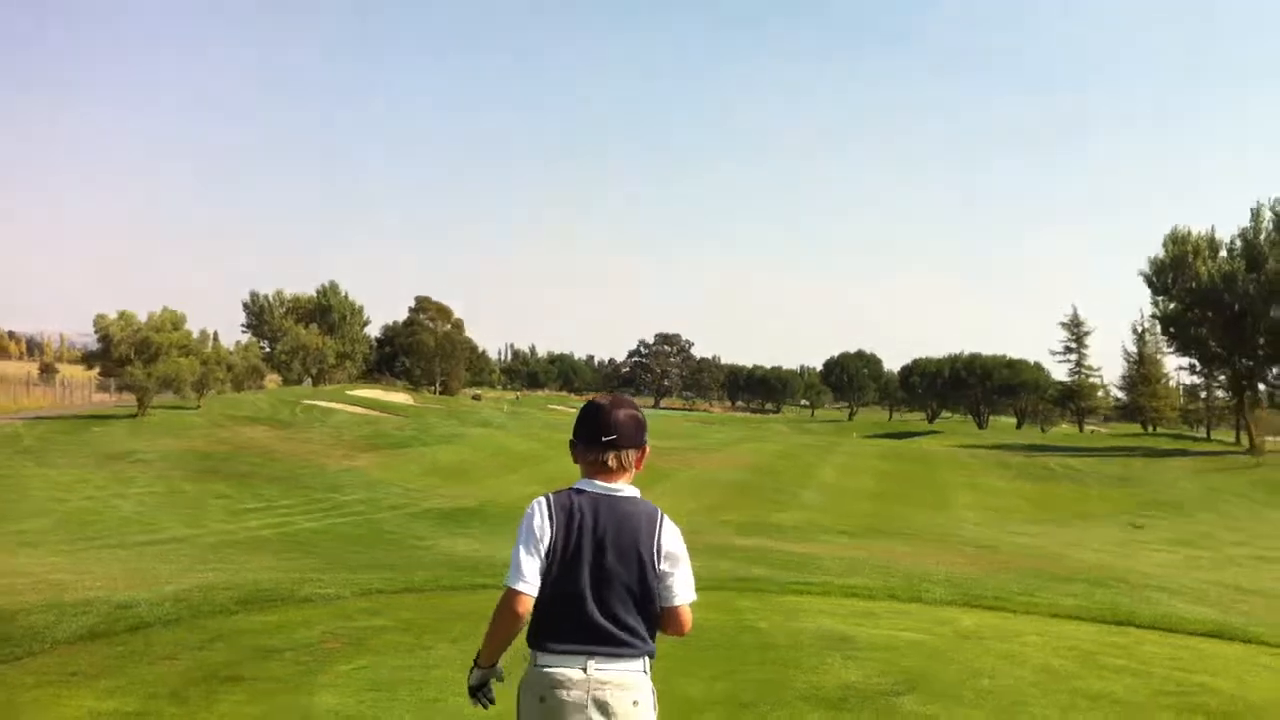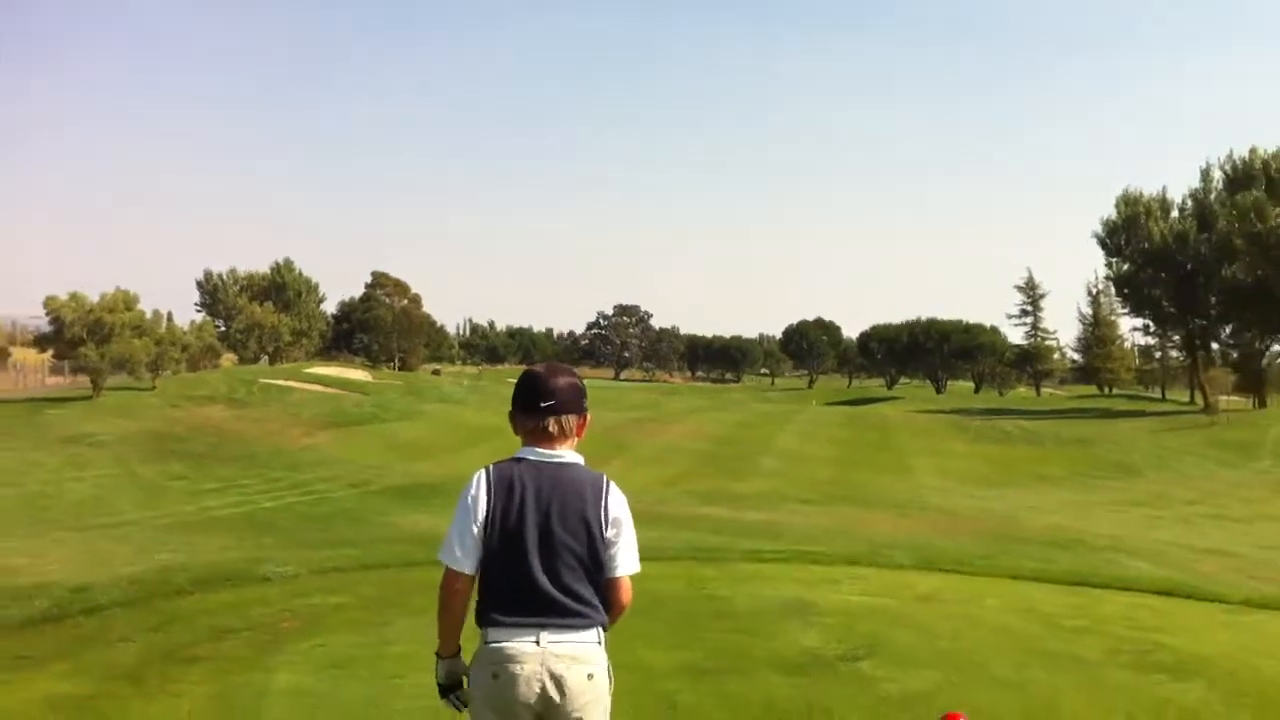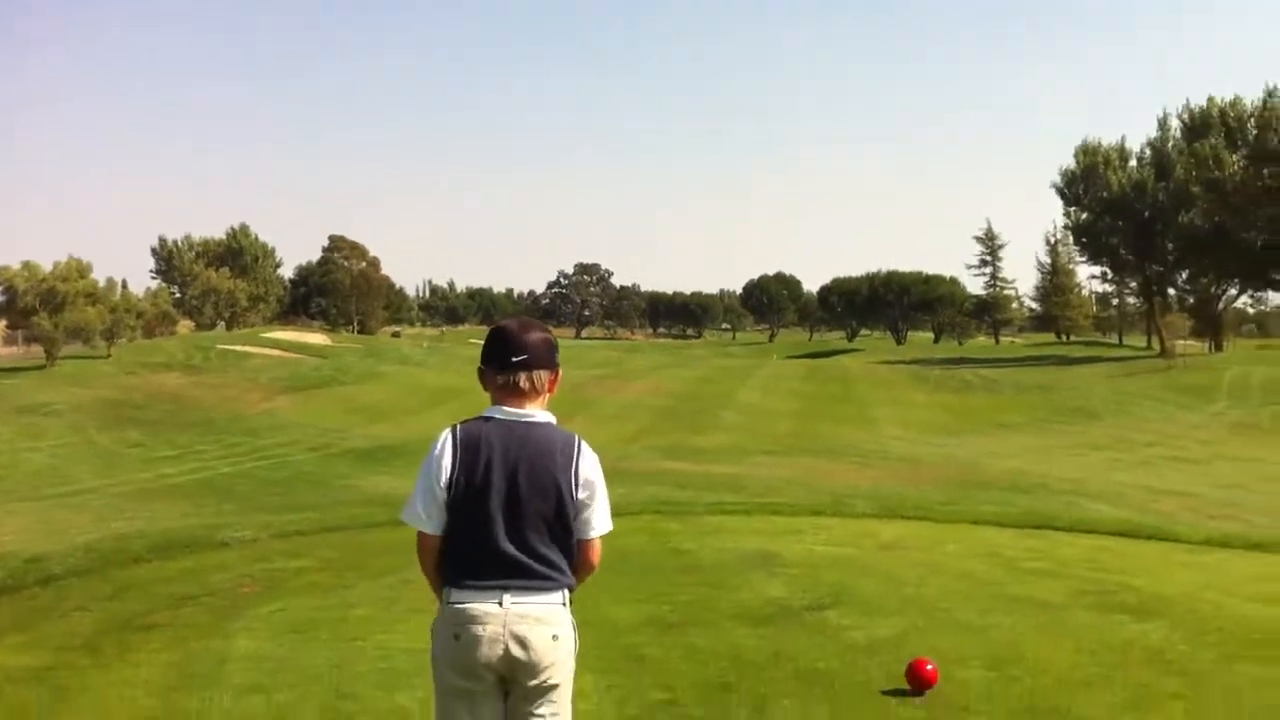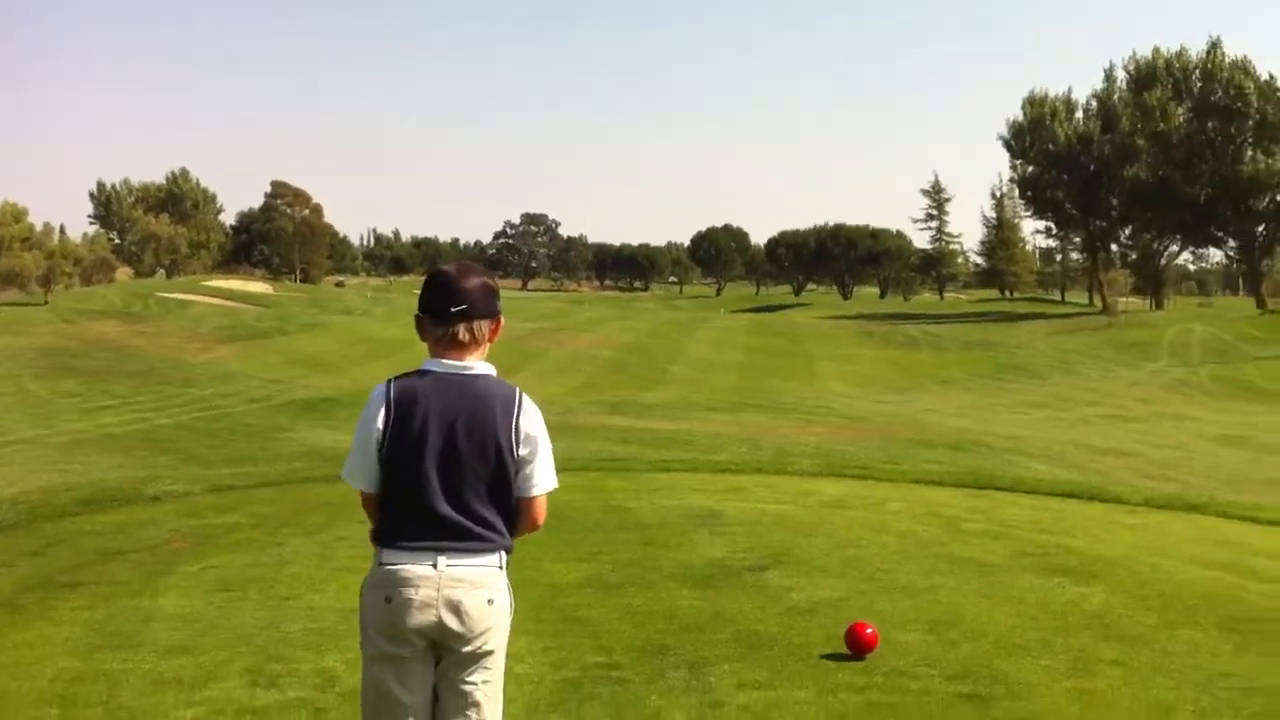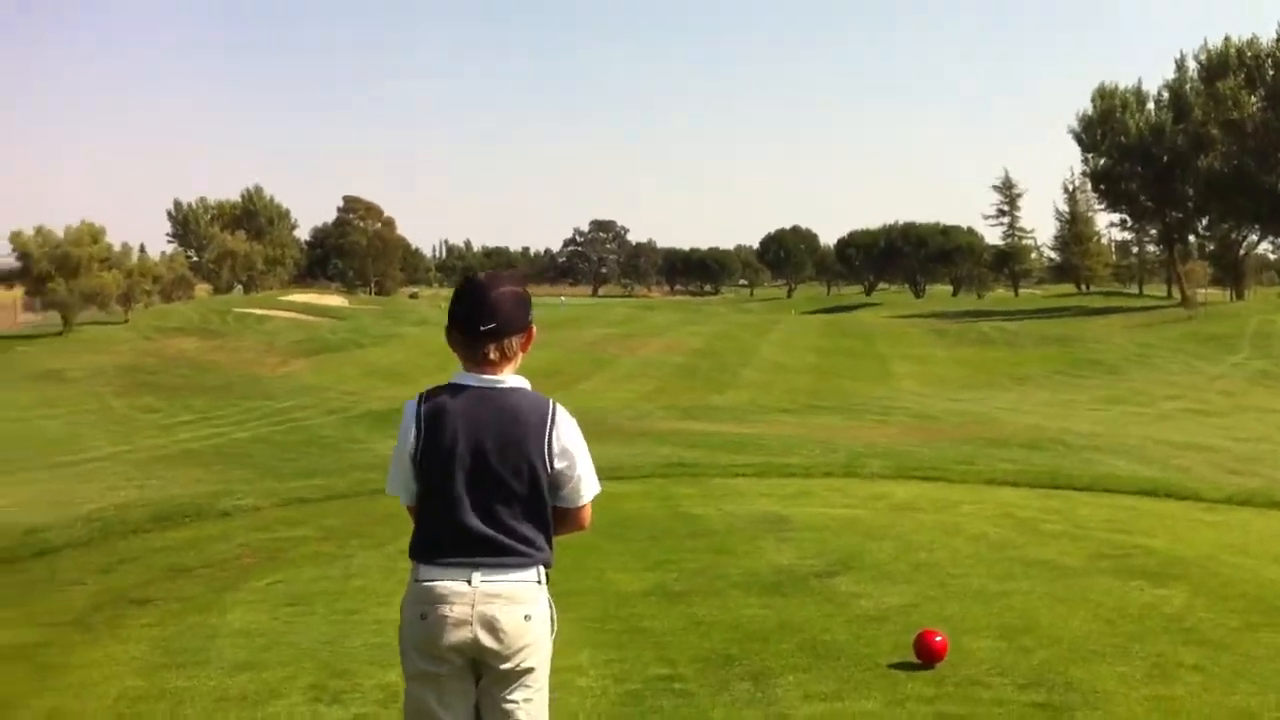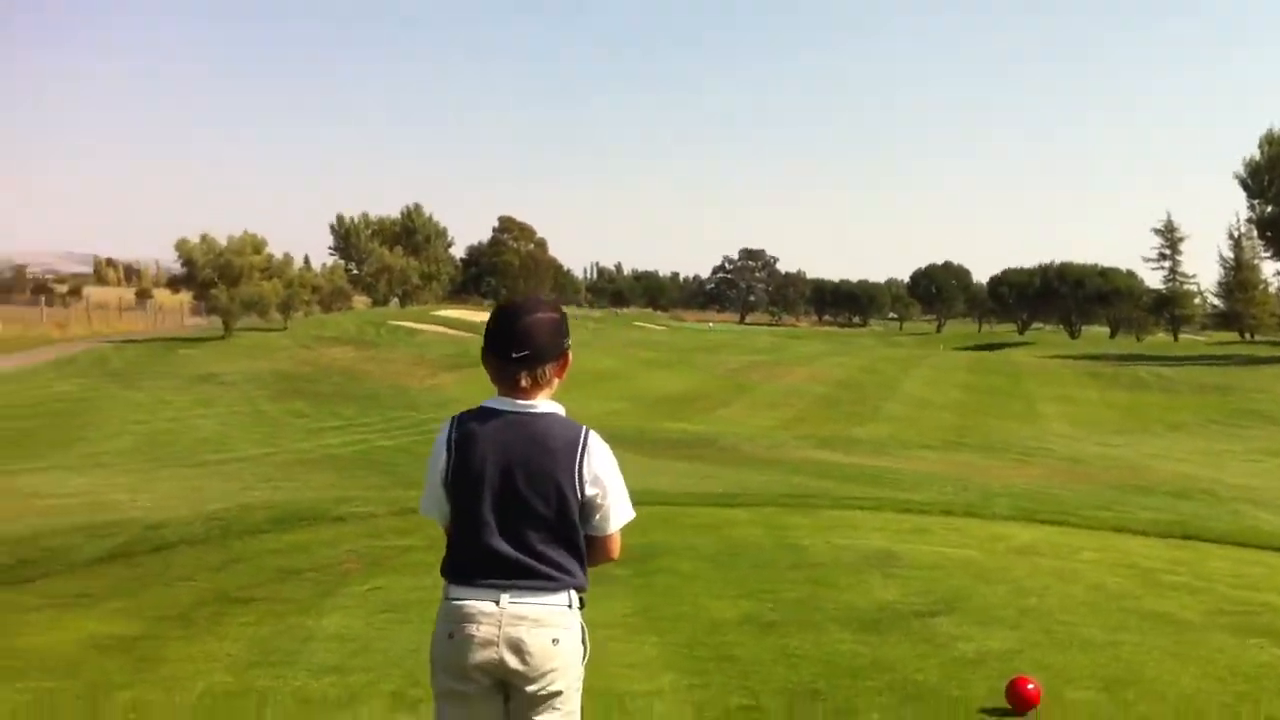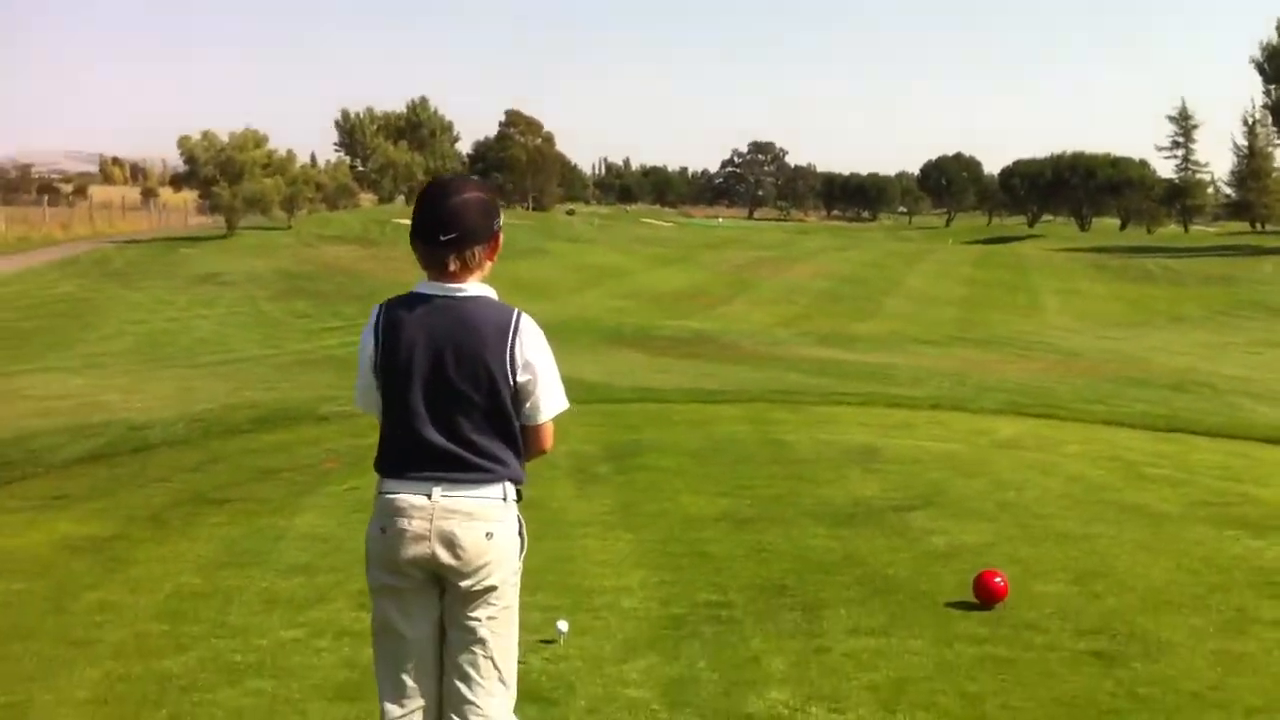
dt=0.4s
person 1, frame 1
left shoulder: (546, 511)
right shoulder: (658, 527)
left elbow: (518, 605)
right elbow: (680, 622)
left wrist: (485, 662)
left hip: (553, 680)
right hip: (627, 686)
person 1, frame 2
left shoulder: (487, 484)
right shoulder: (605, 493)
left elbow: (457, 583)
right elbow: (620, 594)
left wrist: (448, 655)
left hip: (504, 658)
right hip: (580, 658)
person 1, frame 3
left shoulder: (453, 443)
right shoulder: (576, 453)
left elbow: (428, 545)
right elbow: (589, 556)
left hip: (467, 620)
right hip: (544, 621)
person 1, frame 4
left shoulder: (388, 398)
right shoulder: (517, 407)
left elbow: (371, 500)
right elbow: (533, 515)
left hip: (399, 582)
right hip: (480, 584)
person 1, frame 5
left shoulder: (421, 412)
right shoulder: (551, 419)
left elbow: (415, 507)
right elbow: (578, 517)
left hip: (436, 598)
right hip: (518, 598)
person 1, frame 6
left shoulder: (457, 435)
right shoulder: (584, 446)
left elbow: (449, 528)
right elbow: (607, 547)
left hip: (465, 618)
right hip: (547, 623)
person 1, frame 7
left shoulder: (385, 323)
right shoulder: (516, 330)
left elbow: (384, 418)
right elbow: (540, 440)
left hip: (401, 513)
right hip: (483, 517)
